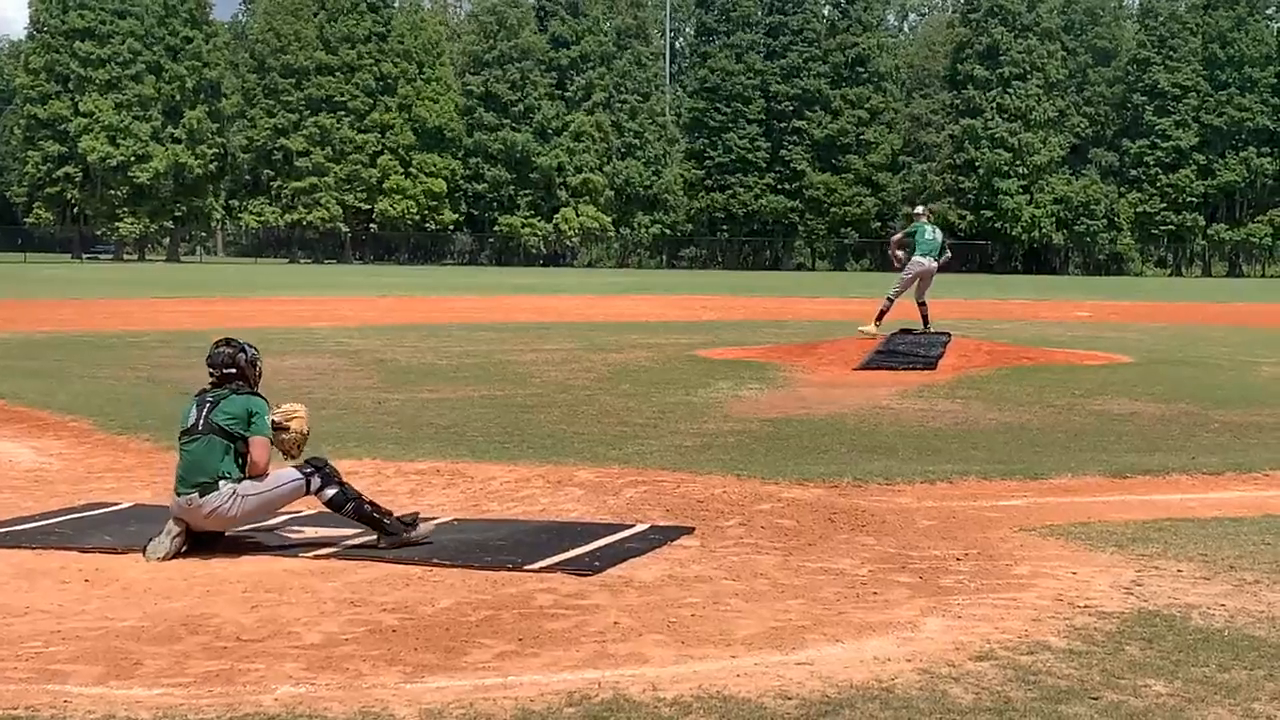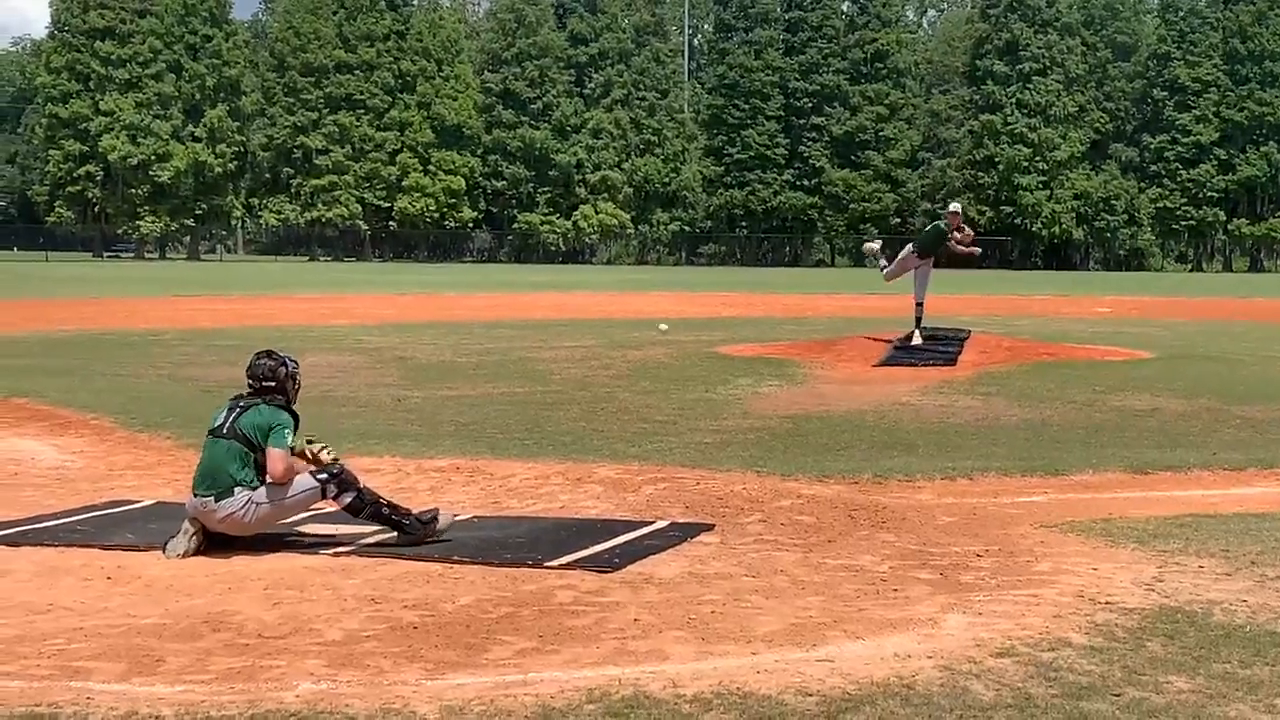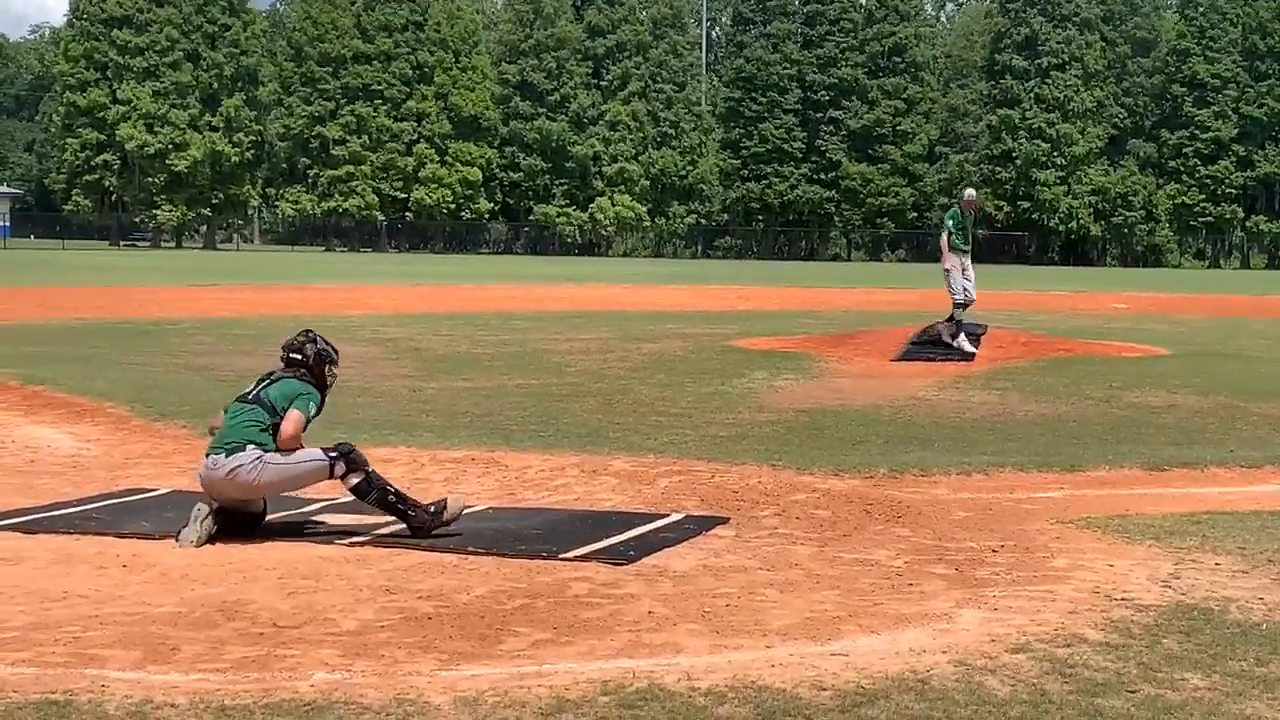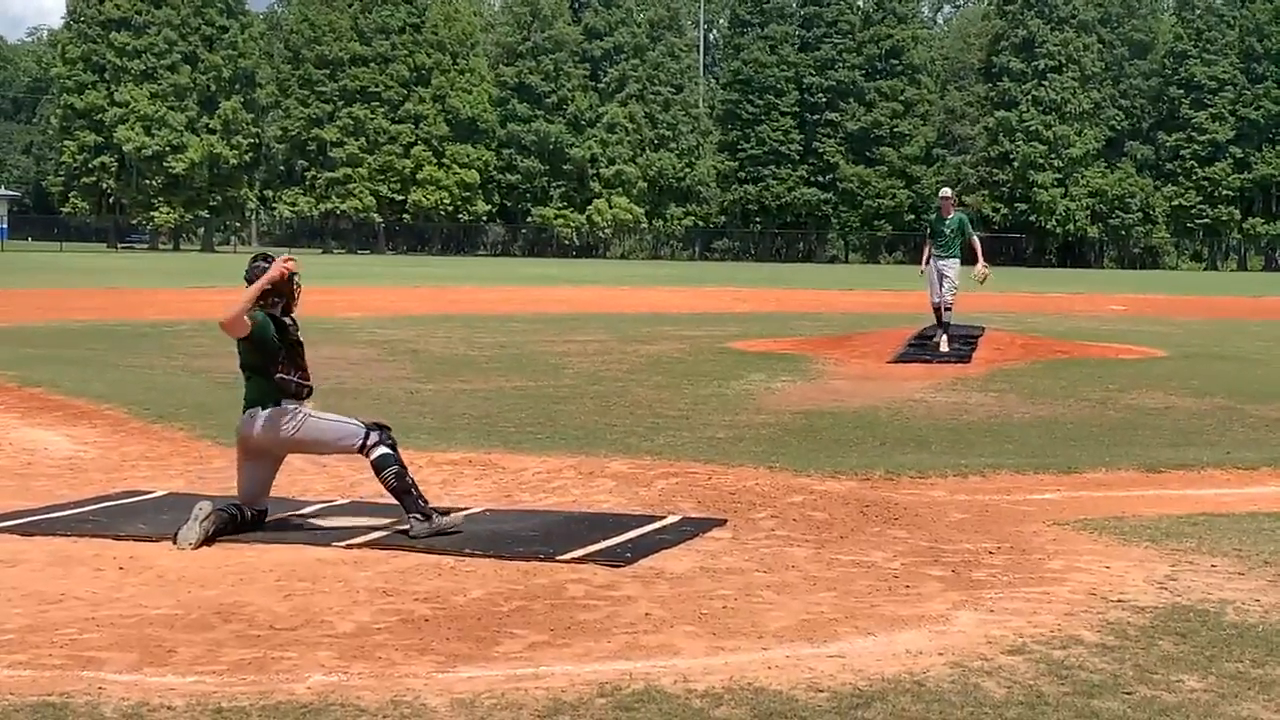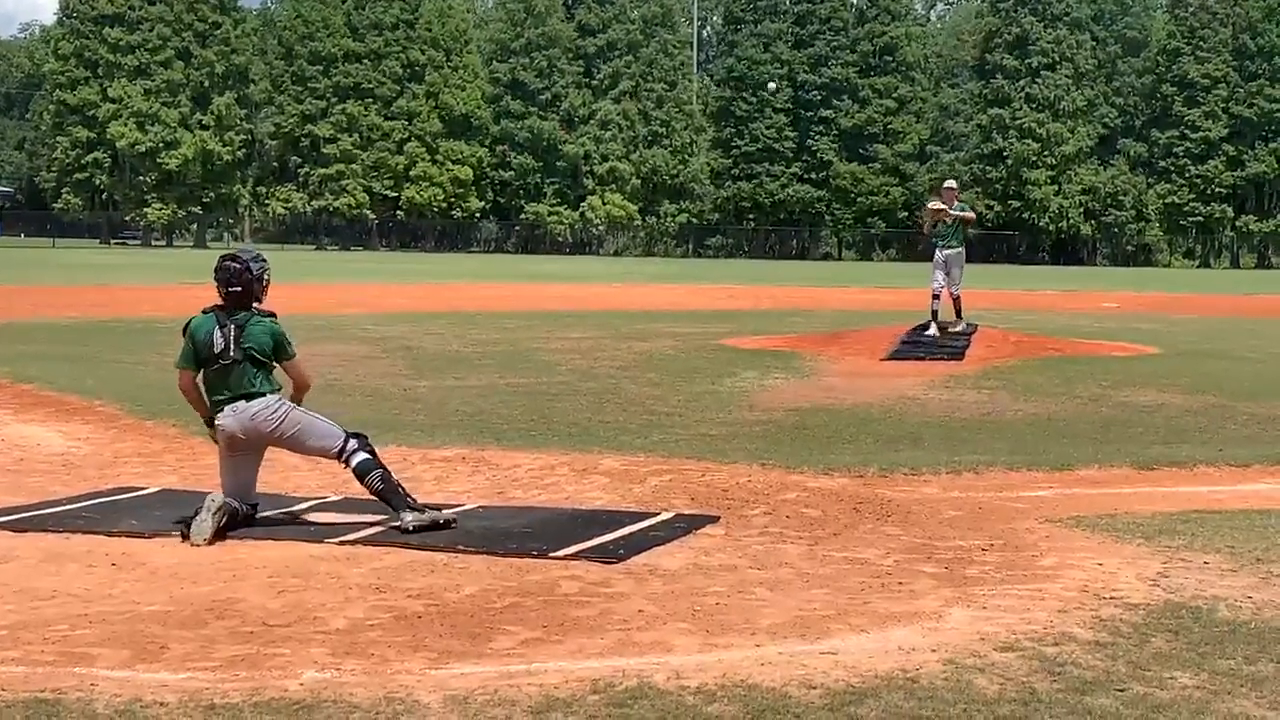
dt=0.7s
person 1, frame 1
left shoulder: (198, 403)
right shoulder: (251, 402)
right elbow: (259, 465)
left hip: (185, 504)
right hip: (221, 503)
left knee: (209, 530)
right knee: (317, 472)
left ankle: (182, 530)
right ankle: (390, 527)
person 1, frame 2
left shoulder: (233, 407)
right shoulder: (279, 416)
right elbow: (279, 472)
left wrist: (300, 452)
right wrist: (299, 467)
left hip: (201, 506)
right hip: (236, 510)
right knee: (334, 478)
left ankle: (200, 528)
right ankle: (410, 525)
person 1, frame 3
left shoulder: (265, 383)
right shoulder: (307, 389)
left elbow: (215, 426)
right elbow: (289, 434)
right wrist: (295, 463)
left hip: (211, 471)
right hip: (246, 465)
left knee: (253, 514)
right knee: (345, 459)
left ankle: (213, 520)
right ankle: (419, 519)
person 1, frame 4
left shoulder: (276, 322)
right shoulder: (260, 321)
right elbow: (228, 322)
right wrist: (266, 279)
left hip: (252, 428)
right hip: (282, 418)
left knee: (251, 511)
right knee: (377, 437)
left ankle: (213, 520)
right ankle: (420, 515)
person 1, frame 5
left shoulder: (197, 326)
right shoulder: (267, 327)
left elbow: (186, 385)
right elbow: (302, 381)
left wrist: (209, 419)
right wrist: (295, 402)
left hip: (228, 422)
right hip: (269, 410)
left knee: (241, 508)
right knee: (353, 446)
left ankle: (219, 509)
right ankle: (408, 511)
